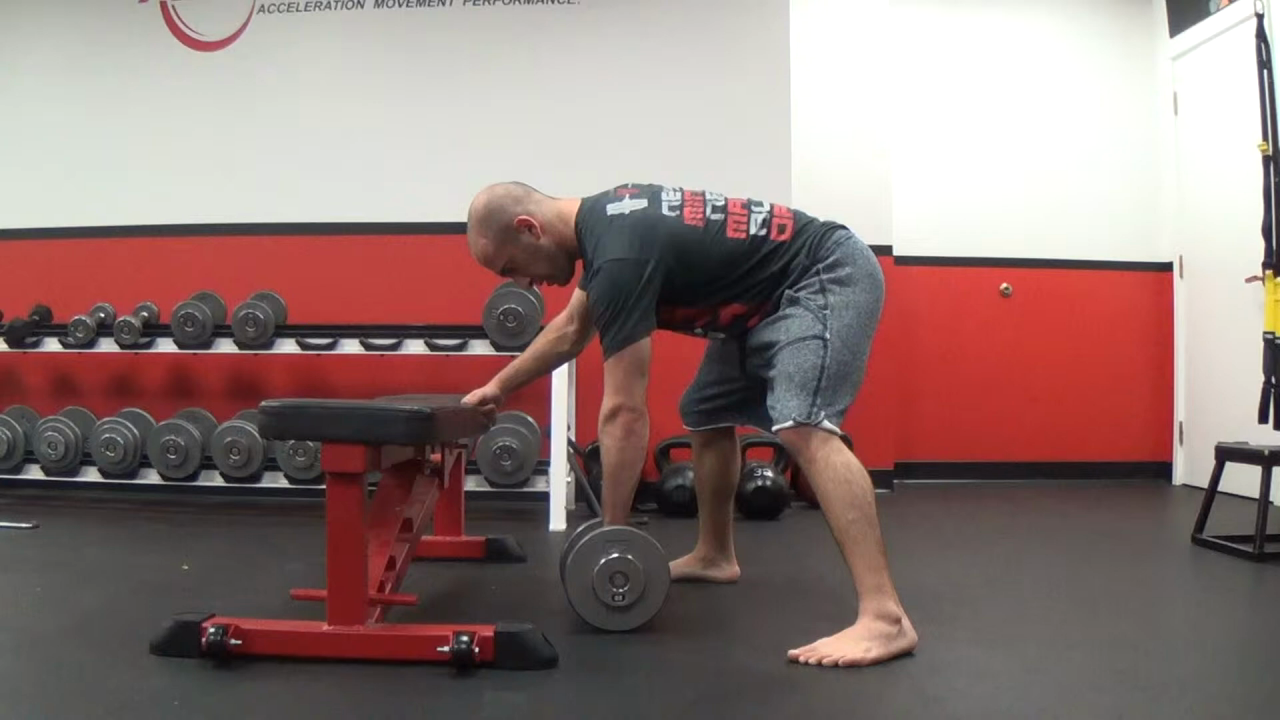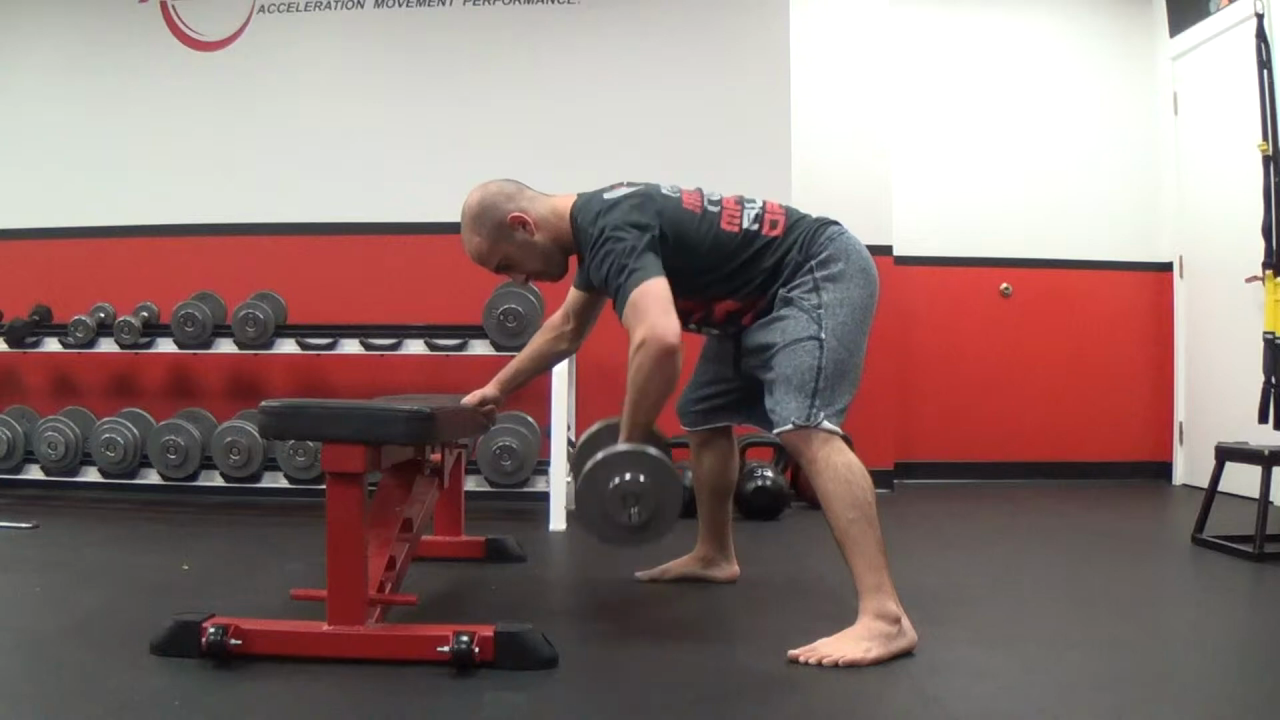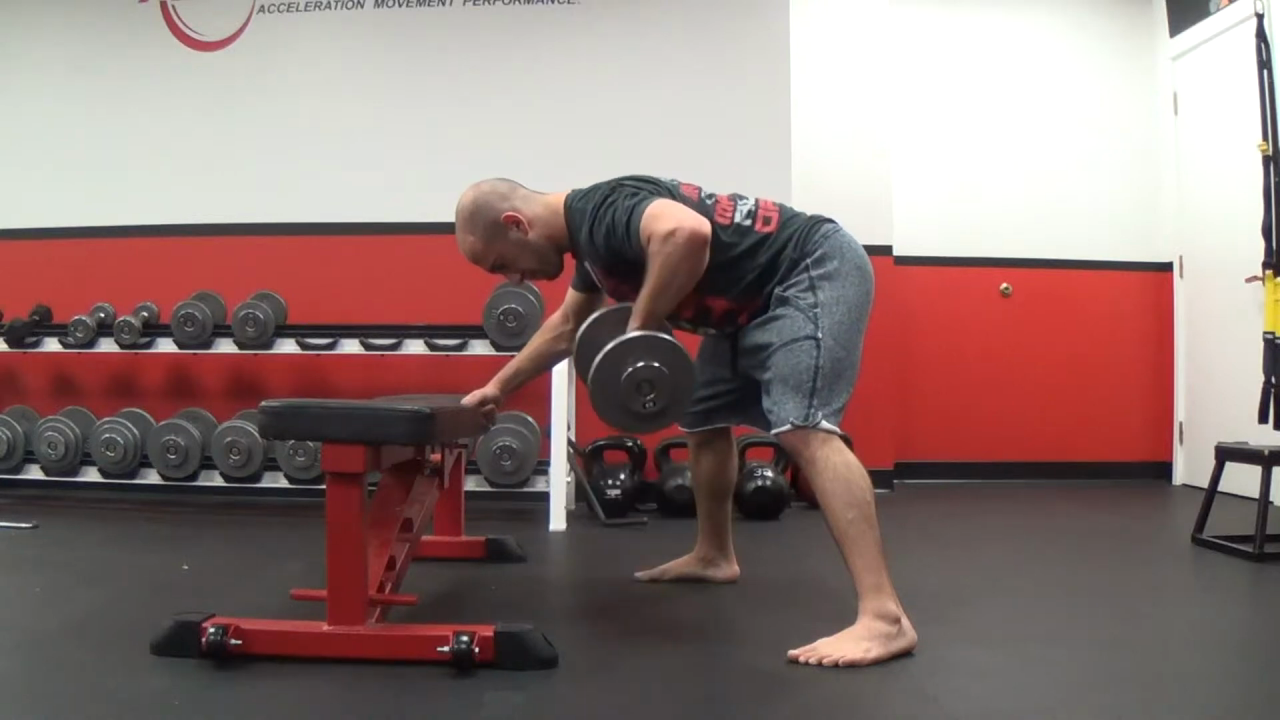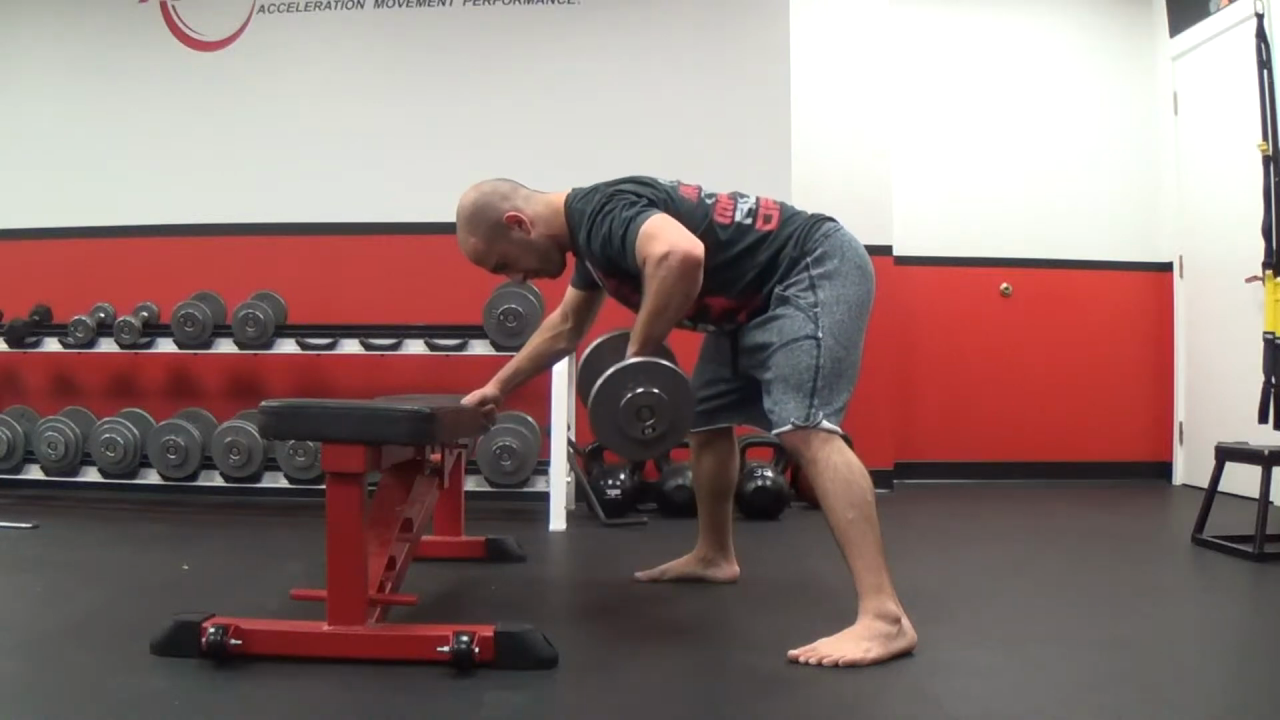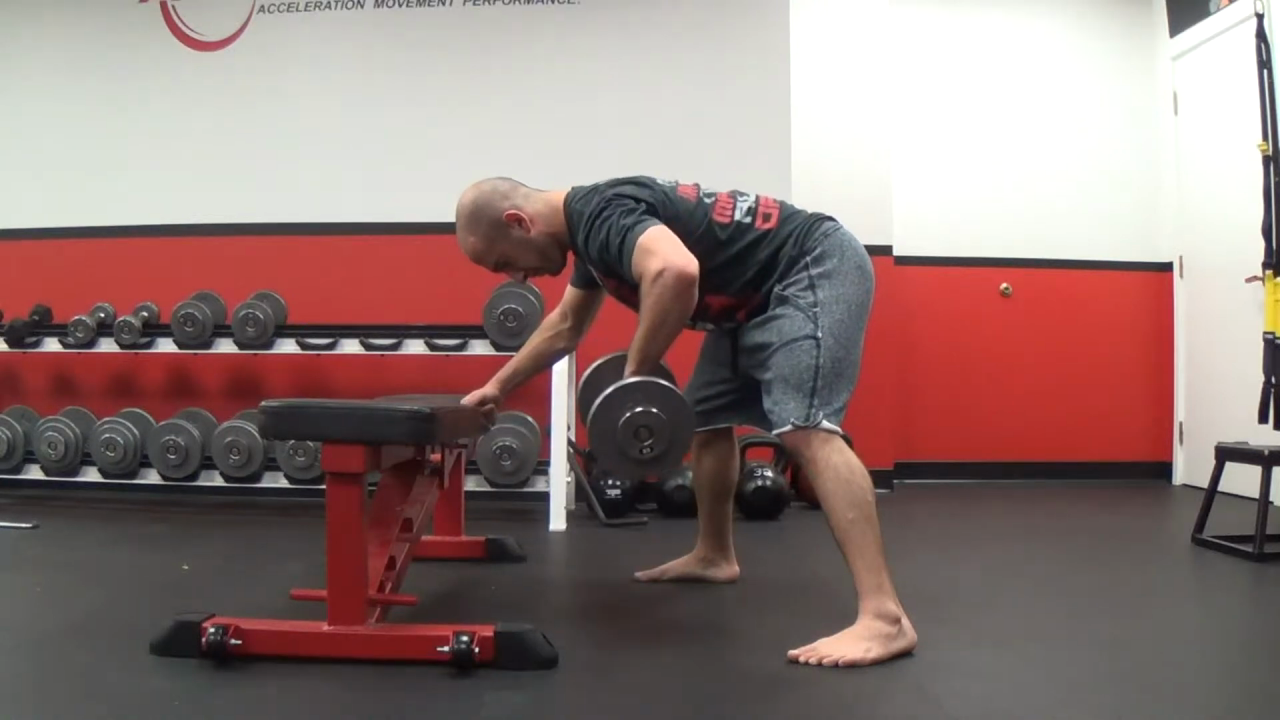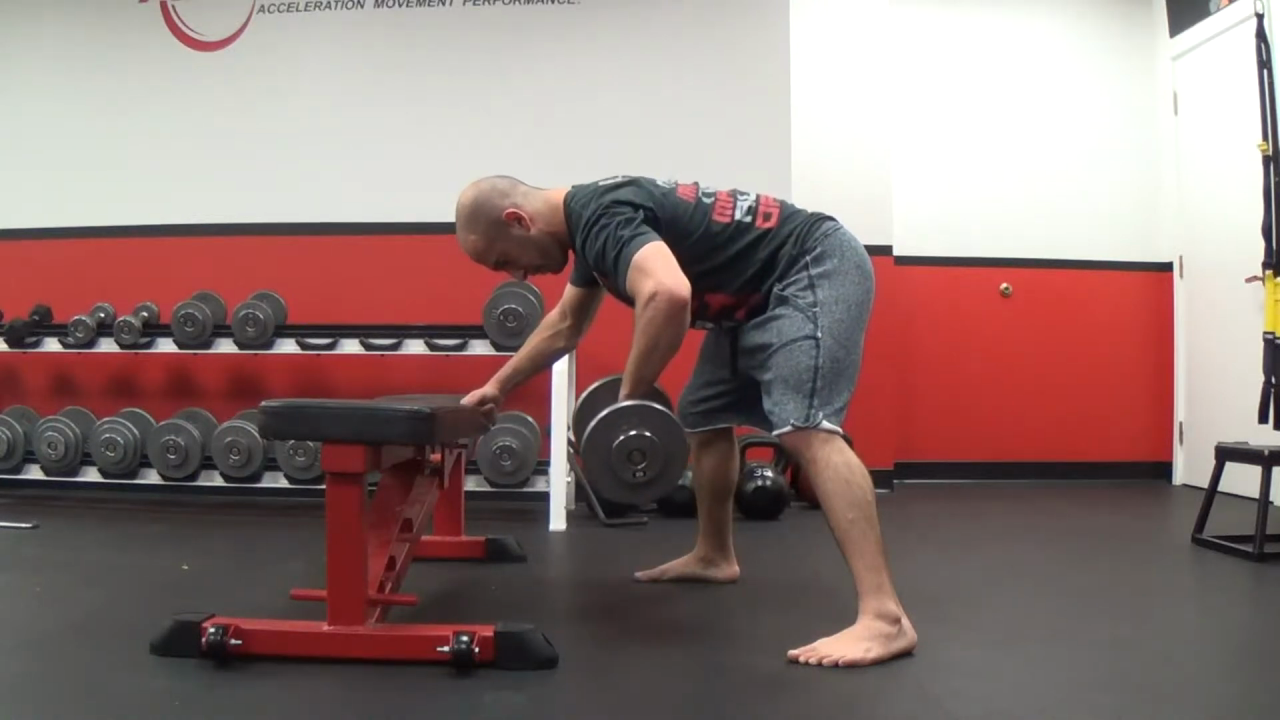
dt=0.5s
person 1, frame 1
left shoulder: (619, 253)
right shoulder: (603, 222)
left elbow: (624, 413)
right elbow: (572, 329)
right wrist: (499, 385)
left hip: (829, 275)
left knee: (803, 429)
right knee: (706, 416)
left ankle: (885, 618)
right ankle: (714, 555)
person 1, frame 2
left shoulder: (612, 232)
right shoulder: (597, 222)
left elbow: (660, 342)
right elbow: (567, 329)
left wrist: (627, 448)
right wrist: (498, 387)
left hip: (821, 273)
right hip: (765, 297)
left knee: (804, 430)
right knee: (704, 417)
left ankle: (885, 618)
right ankle: (713, 556)
person 1, frame 3
left shoulder: (602, 211)
right shoulder: (591, 232)
left elbow: (688, 234)
right elbow: (566, 328)
left wrist: (637, 333)
right wrist: (499, 386)
left hip: (816, 270)
right hip: (758, 300)
left knee: (803, 430)
right knee: (704, 419)
left ankle: (885, 618)
right ankle: (713, 556)
person 1, frame 4
left shoulder: (602, 214)
right shoulder: (590, 228)
left elbow: (681, 255)
right elbow: (566, 327)
left wrist: (636, 360)
right wrist: (499, 385)
left hip: (815, 269)
right hip: (759, 297)
left knee: (805, 429)
right knee: (706, 419)
left ankle: (884, 617)
right ankle: (714, 556)
person 1, frame 5
left shoulder: (601, 216)
right shoulder: (590, 227)
left elbow: (676, 271)
right elbow: (565, 327)
left wrist: (633, 380)
right wrist: (498, 386)
left hip: (815, 268)
right hip: (759, 296)
left knee: (804, 429)
right knee: (707, 419)
left ankle: (884, 617)
right ankle: (713, 556)
person 1, frame 6
left shoulder: (600, 219)
right shoulder: (591, 220)
left elbow: (669, 294)
right elbow: (565, 326)
left wrist: (628, 404)
right wrist: (499, 385)
left hip: (814, 269)
right hip: (760, 294)
left knee: (805, 429)
right knee: (704, 418)
left ankle: (884, 617)
right ankle: (713, 555)
